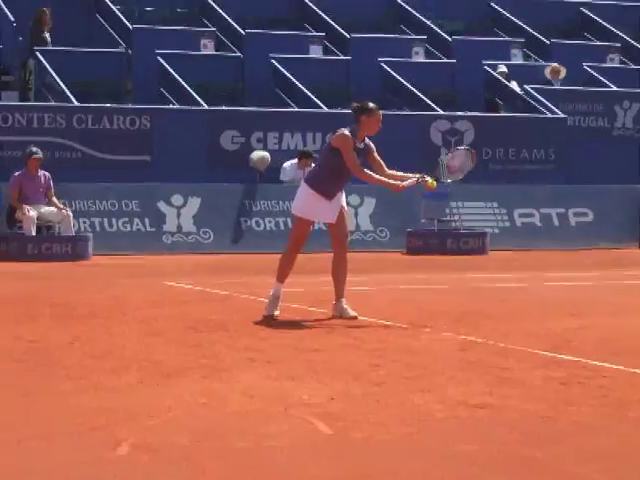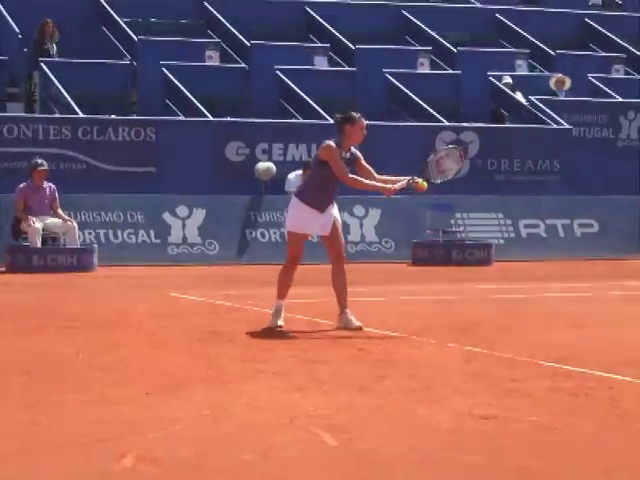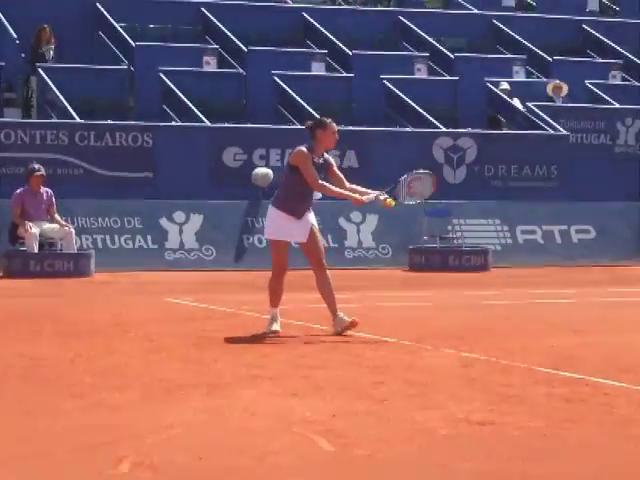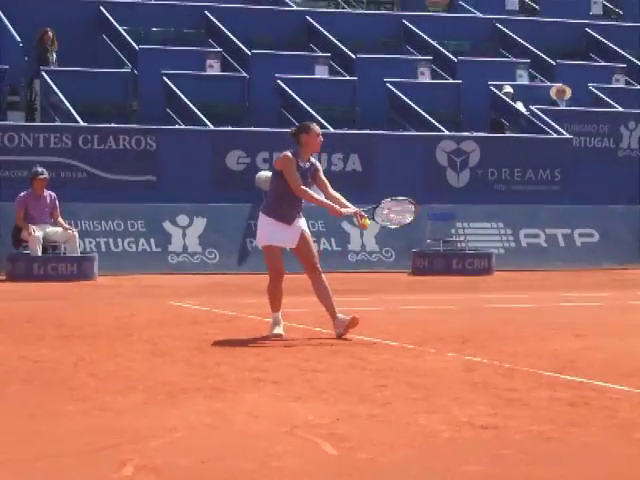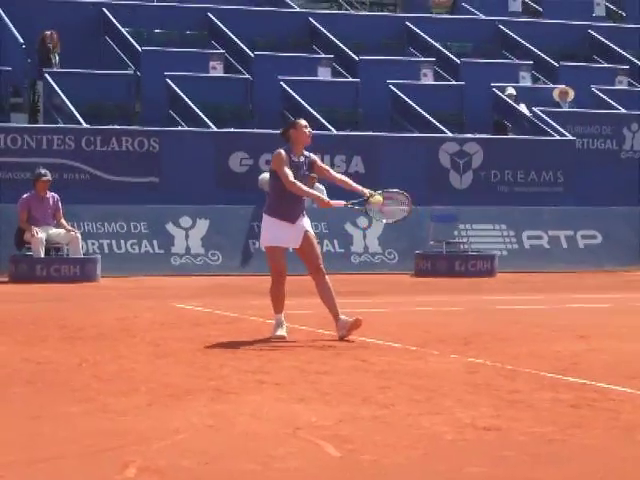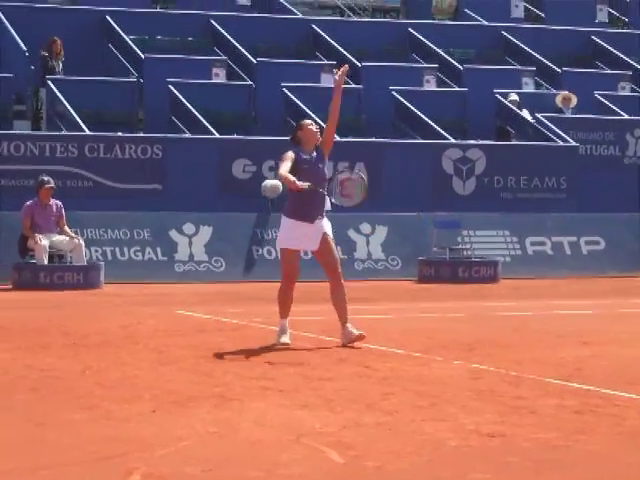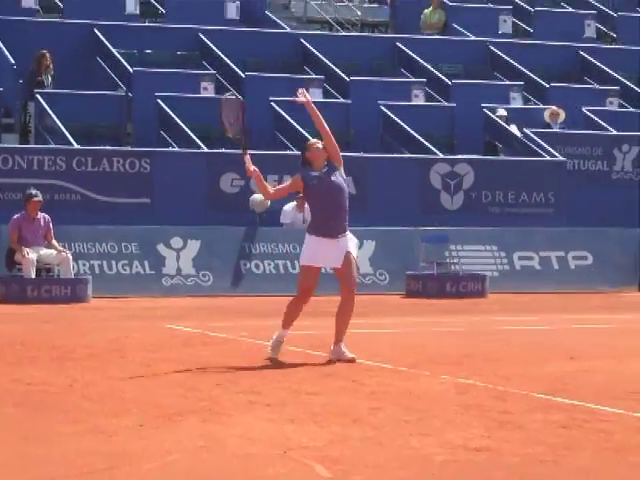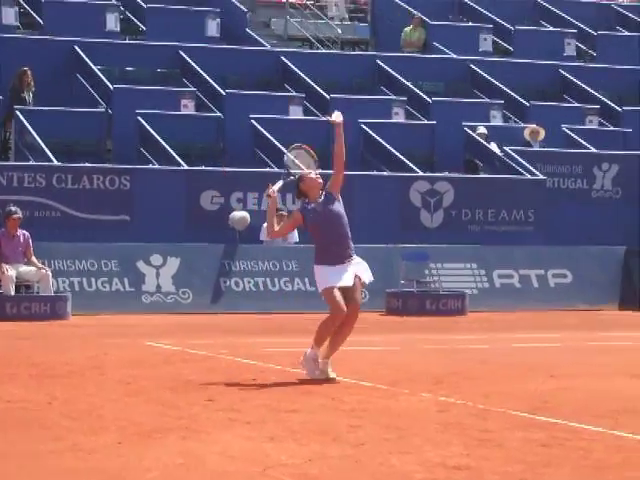
dt=0.3s
person 1, frame 1
left shoulder: (367, 146)
right shoulder: (344, 136)
left elbow: (385, 172)
right elbow: (358, 172)
left wrist: (416, 177)
right wrist: (392, 185)
left hip: (335, 197)
right hip: (312, 193)
left knee: (341, 248)
right knee: (295, 246)
left ankle: (340, 303)
right ankle: (275, 296)
person 1, frame 2
left shoulder: (354, 155)
right shoulder: (330, 148)
left elbow: (375, 178)
right elbow: (347, 179)
left wrist: (408, 179)
right wrist: (382, 188)
left hip: (327, 208)
right hip: (303, 206)
left knee: (339, 259)
right knee: (292, 261)
left ankle: (344, 314)
right ankle: (278, 310)
person 1, frame 3
left shoulder: (327, 161)
right shoulder: (301, 153)
left elbow: (345, 185)
right elbow: (317, 185)
left wrist: (375, 194)
right wrist: (351, 197)
left hip: (304, 215)
right hip: (281, 214)
left knee: (321, 266)
right knee: (280, 269)
left ankle: (337, 318)
right ankle: (274, 316)
person 1, frame 4
left shoulder: (314, 166)
right shoulder: (287, 158)
left elbow: (329, 192)
right elbow: (300, 190)
left wrist: (352, 209)
right wrist: (330, 207)
left hip: (295, 221)
right hip: (272, 221)
left knee: (315, 269)
right knee: (277, 274)
left ankle: (336, 319)
right ankle: (276, 321)
person 1, frame 5
left shoulder: (309, 159)
right shoulder: (281, 155)
left elbow: (335, 176)
right elbow: (290, 182)
left wrist: (362, 191)
right wrist: (316, 197)
left hip: (299, 220)
right hip: (275, 222)
left knee: (319, 270)
right knee: (279, 275)
left ankle: (339, 320)
right ankle: (279, 322)
person 1, frame 6
left shoulder: (322, 153)
right shoulder: (292, 156)
left elbow: (332, 120)
right elbow: (282, 173)
left wrist: (338, 87)
right wrist: (293, 182)
left hip: (318, 223)
right hip: (294, 224)
left knee: (336, 273)
right knee: (289, 278)
left ankle: (346, 329)
right ankle: (283, 328)
person 1, frame 7
left shoulder: (336, 165)
right shoulder: (303, 179)
left elbow: (325, 130)
right elbow: (270, 194)
left wrist: (309, 105)
right wrist: (256, 176)
left hip: (342, 240)
right hip: (317, 241)
left knee: (349, 293)
right knee: (304, 294)
left ankle: (338, 346)
right ankle: (280, 337)
person 1, frame 8
left shoulder: (333, 195)
right shoulder: (302, 213)
left elbow: (340, 162)
right elbow: (274, 234)
left wrist: (339, 128)
right wrist: (272, 204)
left hip: (350, 264)
right hip: (327, 268)
left knee: (353, 313)
right knee: (338, 312)
left ankle: (324, 362)
right ankle: (313, 354)
